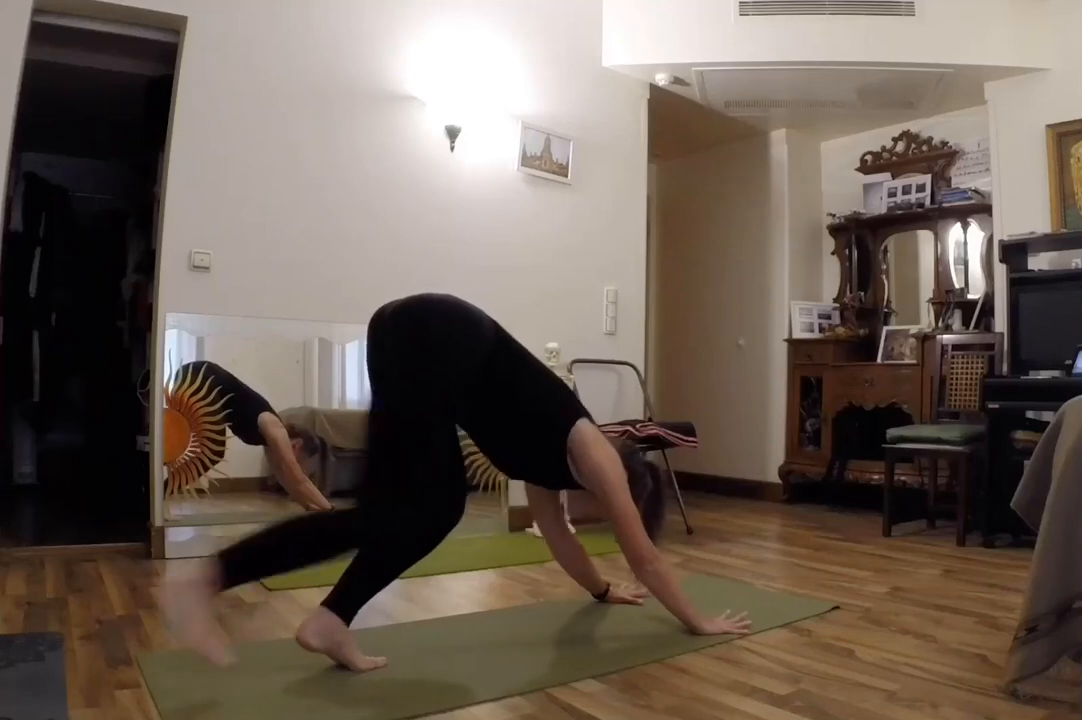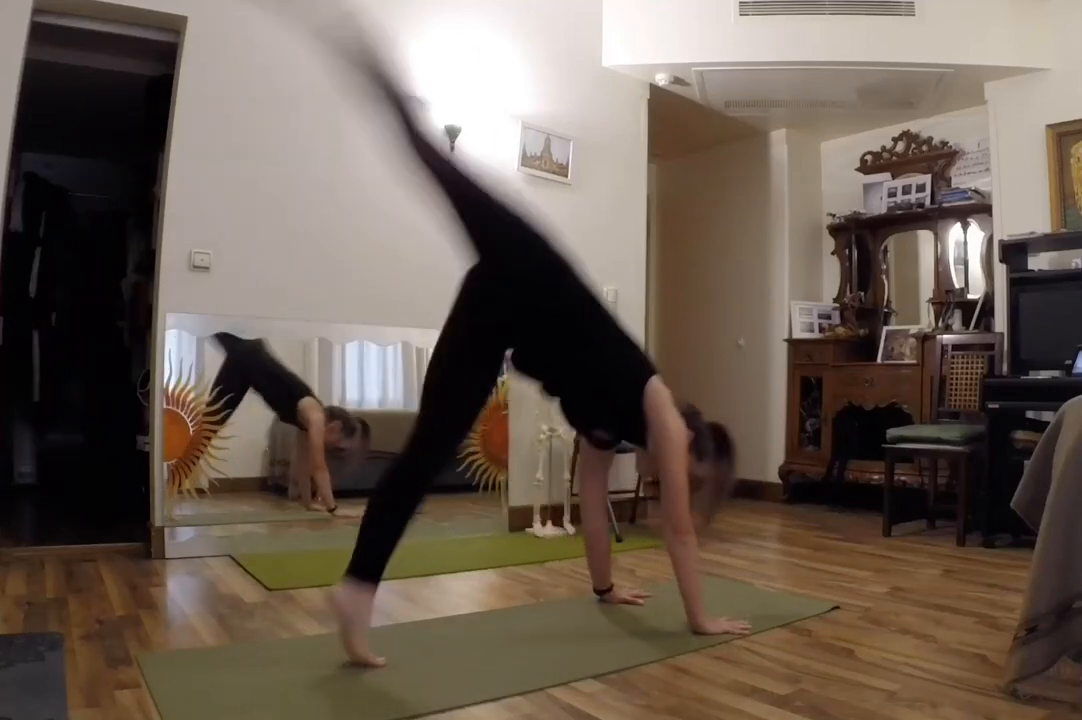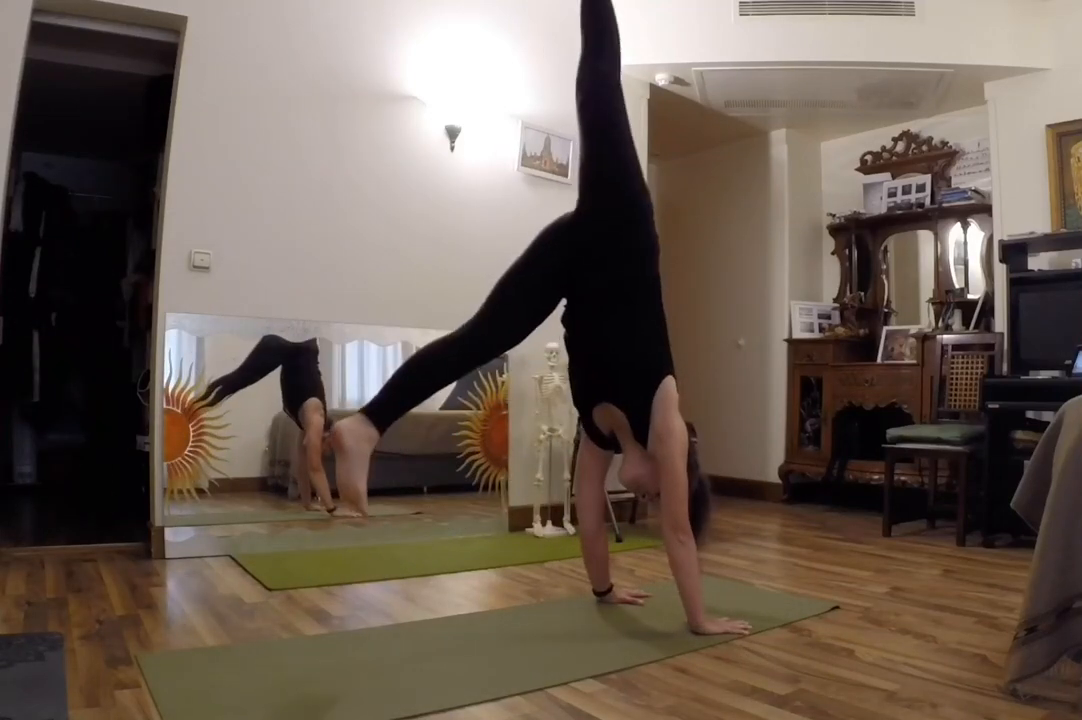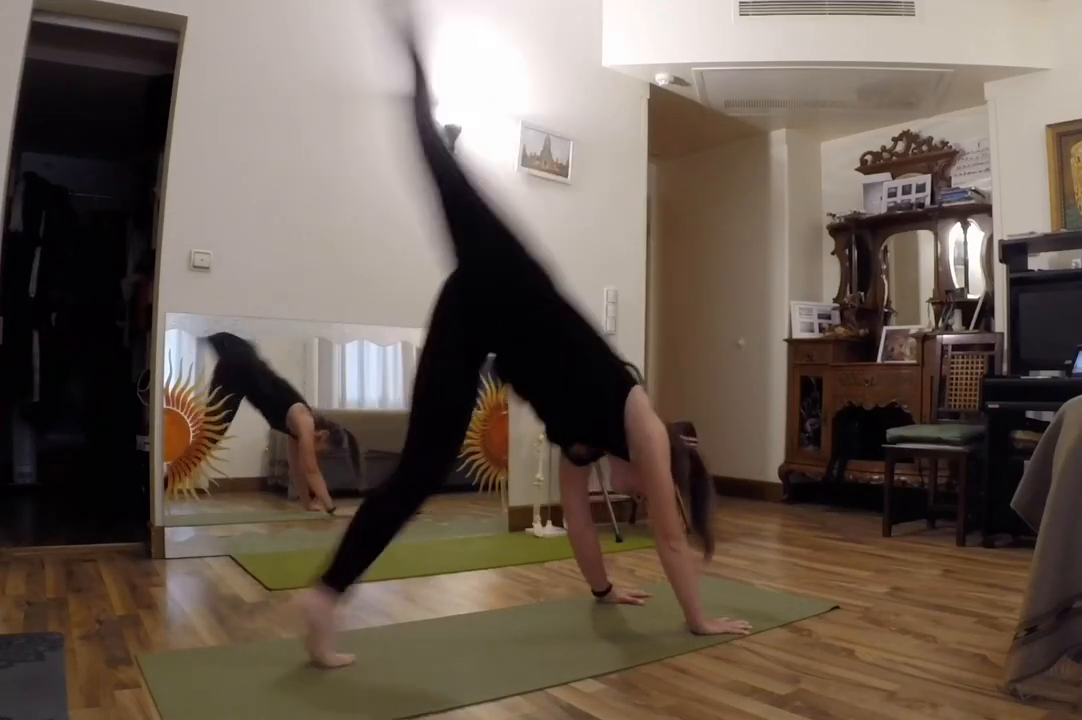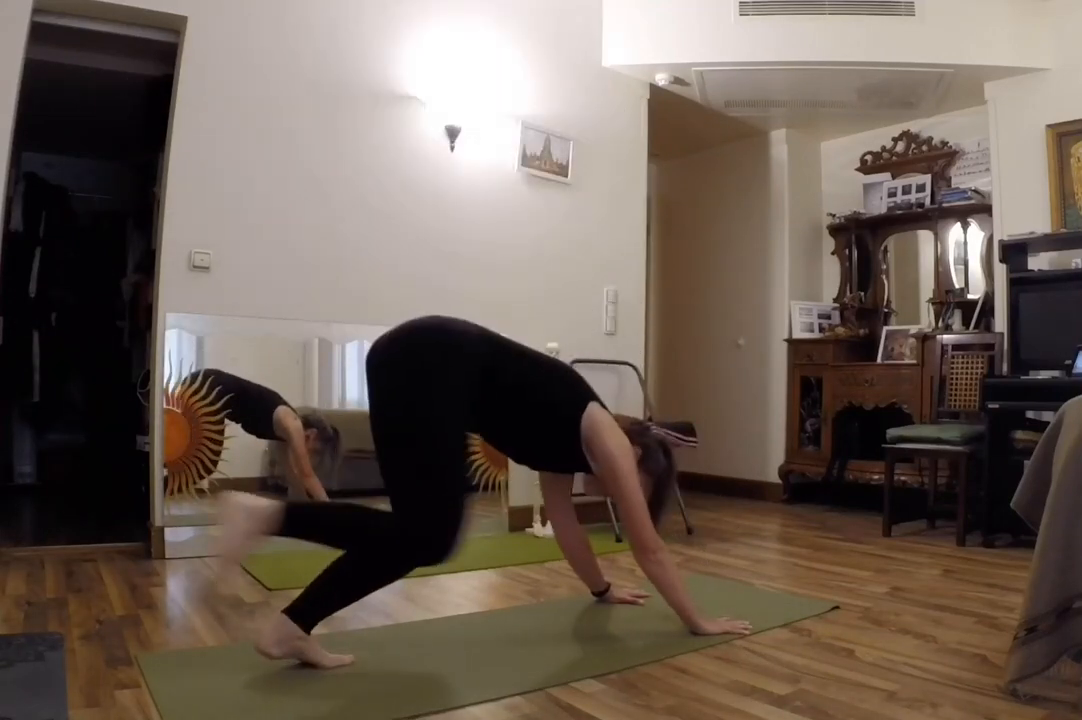
dt=0.5s
person 1, frame 1
left shoulder: (560, 455)
right shoulder: (589, 450)
left elbow: (554, 533)
right elbow: (642, 554)
left wrist: (604, 590)
right wrist: (696, 621)
left hip: (407, 329)
right hip: (435, 338)
left knee: (439, 506)
right knee: (381, 513)
left ankle: (330, 620)
right ankle: (207, 579)
person 1, frame 2
left shoulder: (604, 425)
right shoulder: (665, 424)
left elbow: (591, 508)
right elbow: (679, 527)
left wrist: (603, 586)
right wrist: (700, 618)
left hip: (519, 312)
right hip: (520, 294)
left knee: (432, 443)
left ankle: (358, 589)
person 1, frame 3
left shoulder: (604, 424)
right shoulder: (664, 425)
left elbow: (589, 513)
right elbow: (677, 533)
left wrist: (604, 588)
right wrist: (702, 622)
left hip: (577, 250)
right hip: (611, 239)
right knee: (603, 83)
person 1, frame 4
left shoulder: (581, 440)
right shoulder: (639, 427)
left elbow: (576, 516)
right elbow: (669, 536)
left wrist: (603, 588)
right wrist: (700, 619)
left hip: (476, 306)
right hip: (497, 284)
left knee: (422, 469)
left ankle: (324, 596)
person 1, frame 5
left shoulder: (561, 441)
right shoulder: (606, 436)
left elbow: (564, 521)
right elbow: (647, 544)
left wrist: (603, 588)
right wrist: (697, 620)
left hip: (402, 356)
right hip: (434, 359)
left knee: (417, 531)
right knee: (428, 535)
left ankle: (290, 625)
right ankle: (269, 513)
